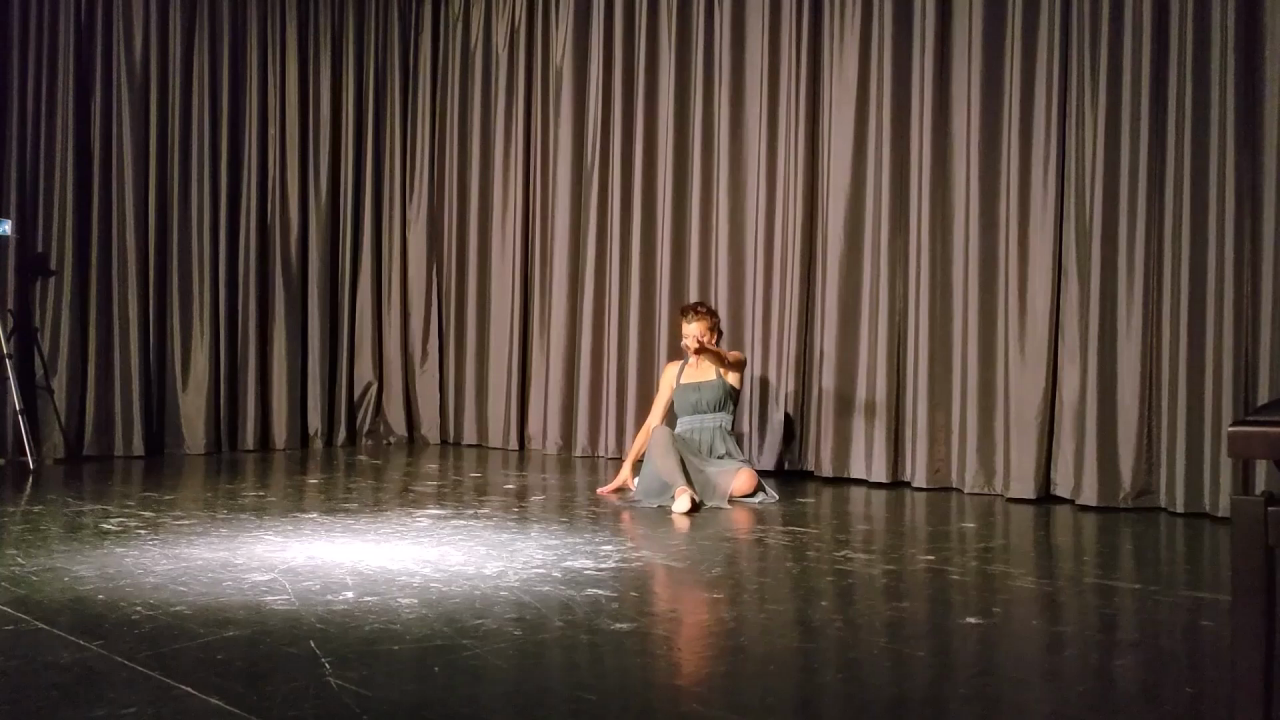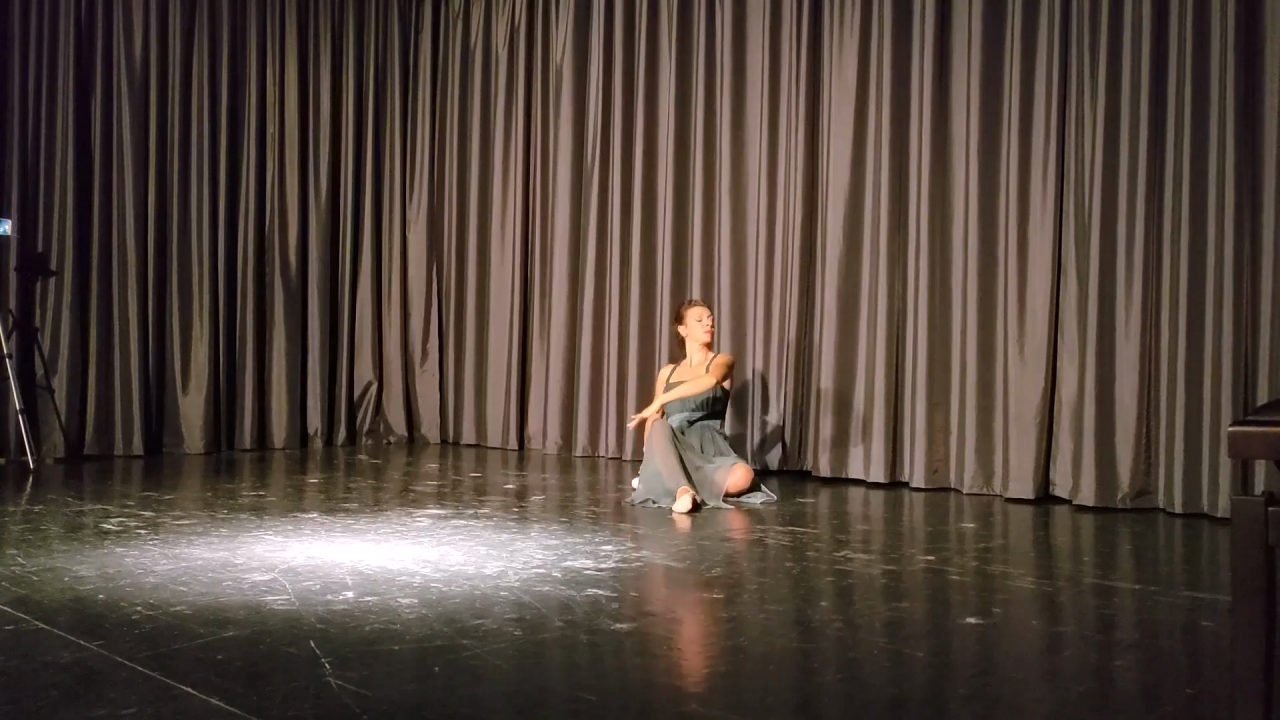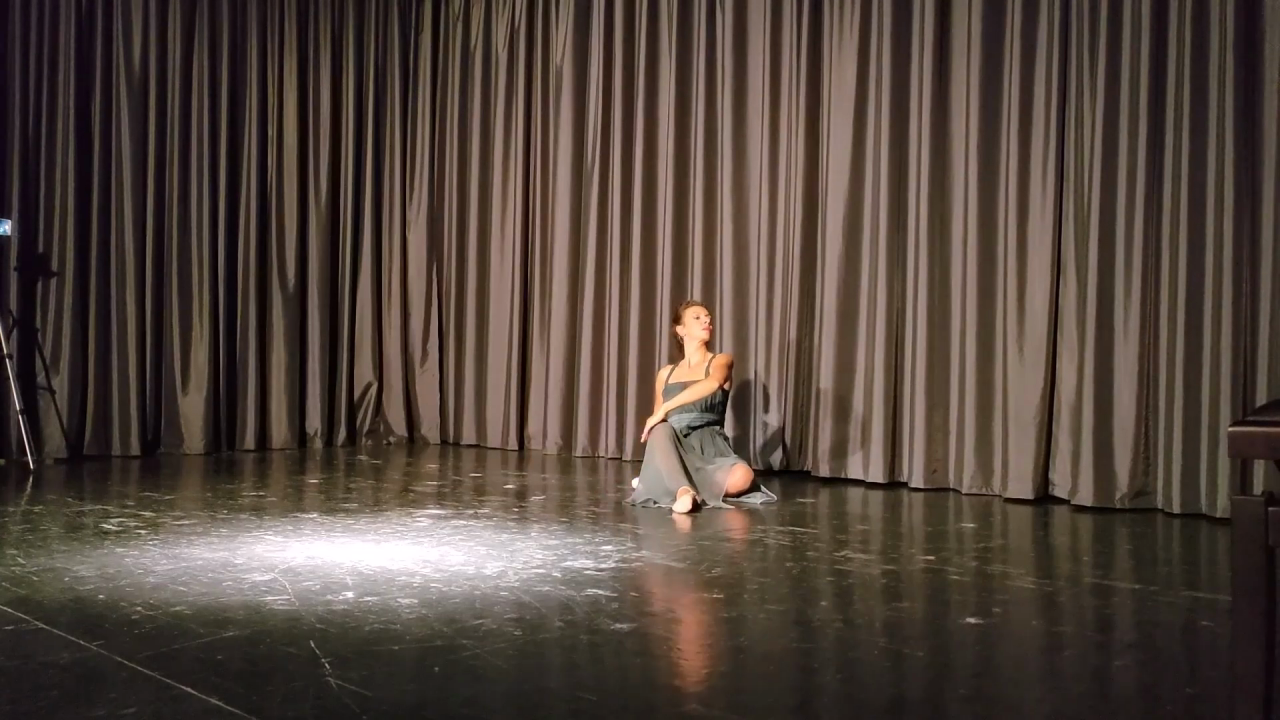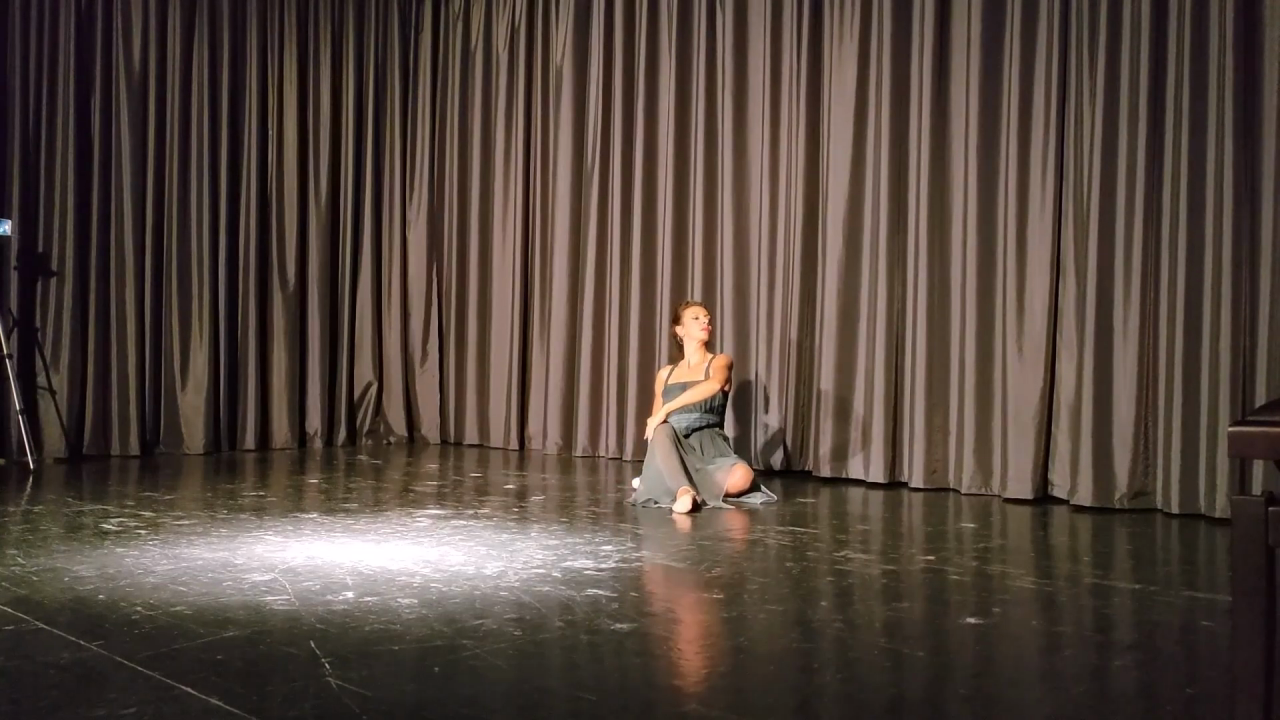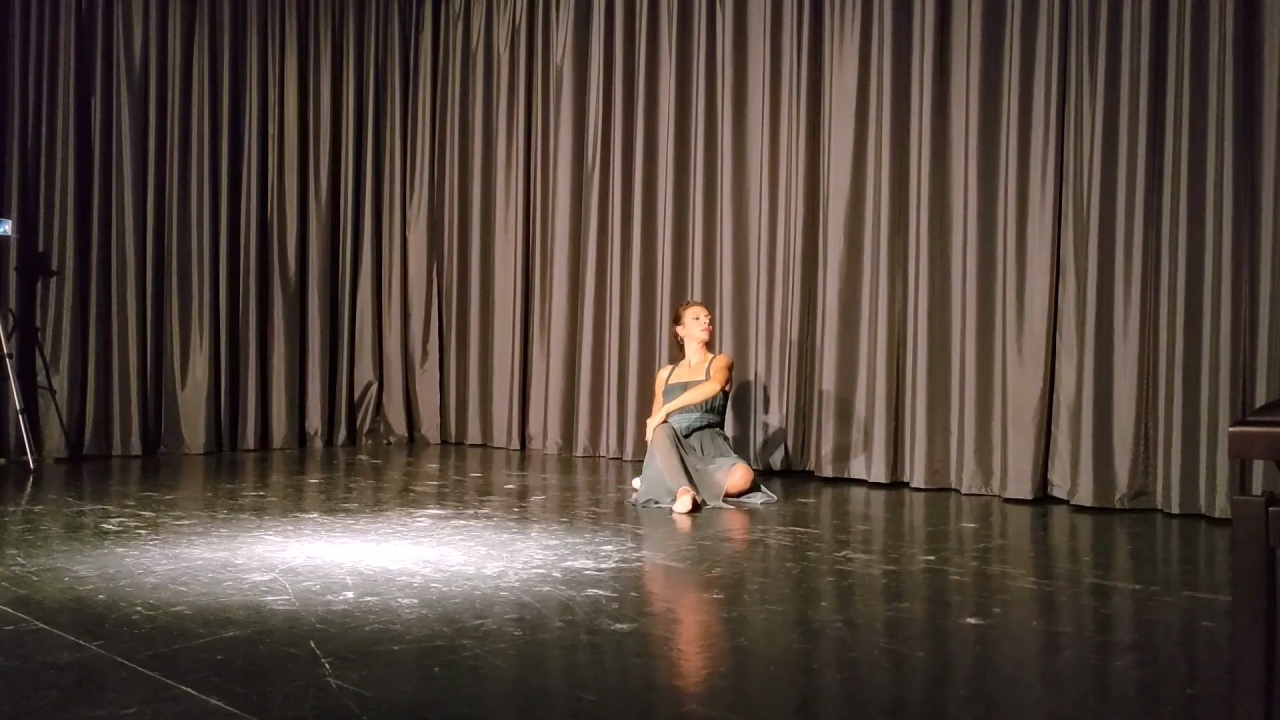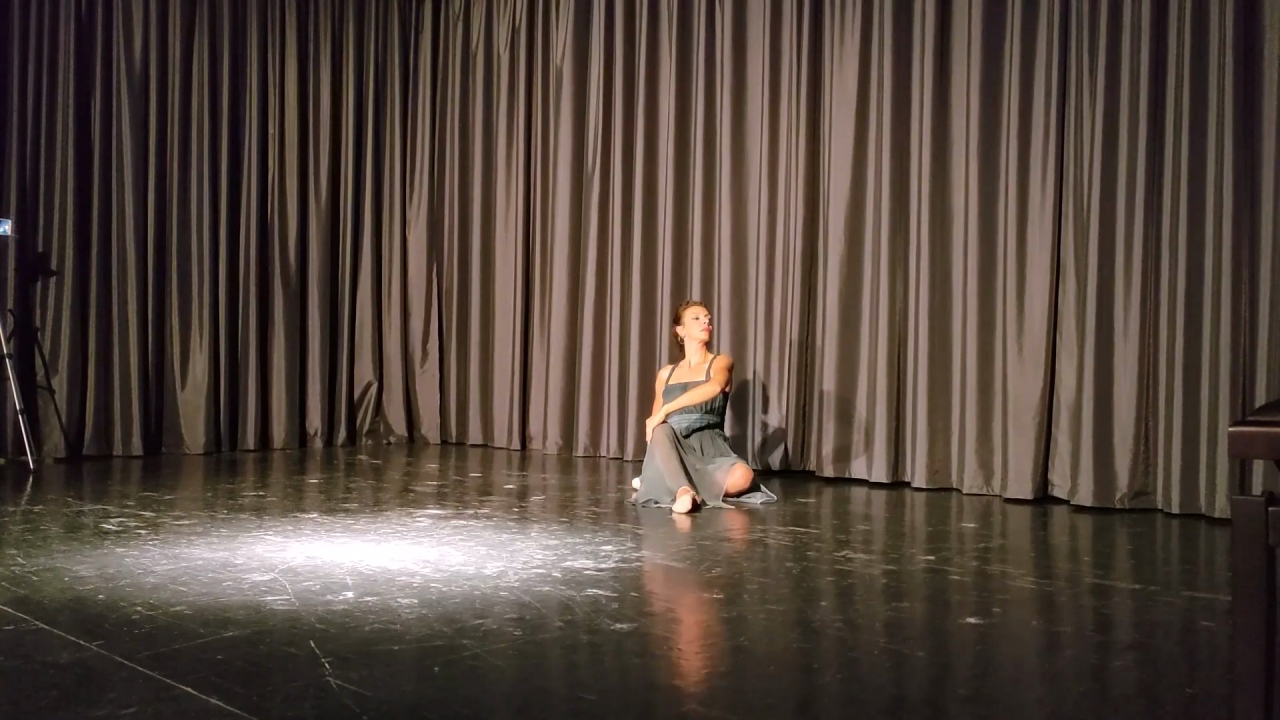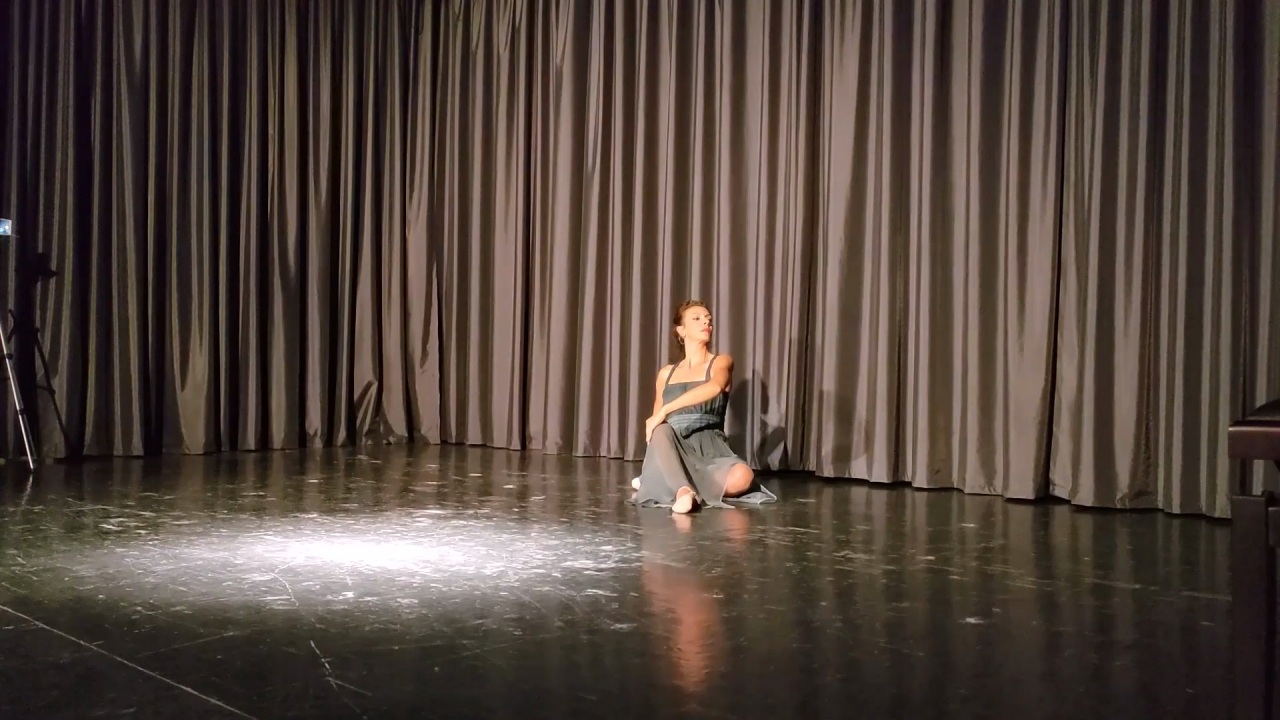
dt=0.7s
person 1, frame 1
left shoulder: (734, 363)
right shoulder: (674, 370)
left elbow: (723, 360)
right elbow: (653, 423)
left wrist: (703, 350)
right wrist: (627, 465)
left hip: (719, 454)
right hip: (683, 451)
left knee: (746, 481)
right knee: (661, 433)
left ankle: (676, 484)
right ankle: (682, 489)
person 1, frame 2
left shoulder: (722, 362)
right shoulder: (667, 372)
left elbow: (710, 379)
right elbow: (653, 419)
left wrist: (660, 400)
right wrist: (649, 450)
left hip: (711, 450)
right hip: (675, 453)
left knee: (743, 476)
right knee: (660, 428)
left ankle: (674, 484)
right ankle: (683, 489)
person 1, frame 3
left shoulder: (721, 361)
right shoulder: (666, 374)
left elbow: (713, 383)
right elbow: (656, 422)
left wrist: (665, 408)
left hip: (710, 447)
right hip: (675, 450)
left knee: (742, 476)
right knee: (661, 430)
left ankle: (674, 484)
right ankle: (684, 490)
person 1, frame 4
left shoulder: (720, 362)
right shoulder: (665, 374)
left elbow: (715, 384)
right elbow: (655, 423)
left wrist: (666, 410)
left hip: (710, 449)
right hip: (674, 450)
left knee: (742, 477)
right knee: (662, 431)
left ankle: (678, 484)
right ankle: (684, 490)
person 1, frame 5
left shoulder: (721, 362)
right shoulder: (666, 374)
left elbow: (715, 385)
right elbow: (655, 424)
left wrist: (666, 409)
left hip: (710, 448)
right hip: (674, 450)
left knee: (742, 477)
right knee: (662, 431)
left ankle: (673, 484)
right ankle: (683, 490)
person 1, frame 6
left shoulder: (721, 362)
right shoulder: (666, 374)
left elbow: (715, 386)
right elbow: (655, 423)
left wrist: (666, 410)
left hip: (710, 448)
right hip: (674, 450)
left knee: (742, 476)
right knee: (661, 431)
left ankle: (674, 484)
right ankle: (683, 490)
person 1, frame 7
left shoulder: (721, 362)
right shoulder: (666, 374)
left elbow: (714, 387)
right elbow: (656, 424)
left wrist: (665, 410)
left hip: (709, 448)
right hip: (674, 450)
left knee: (742, 477)
right knee: (661, 432)
left ankle: (670, 482)
right ankle: (683, 490)
